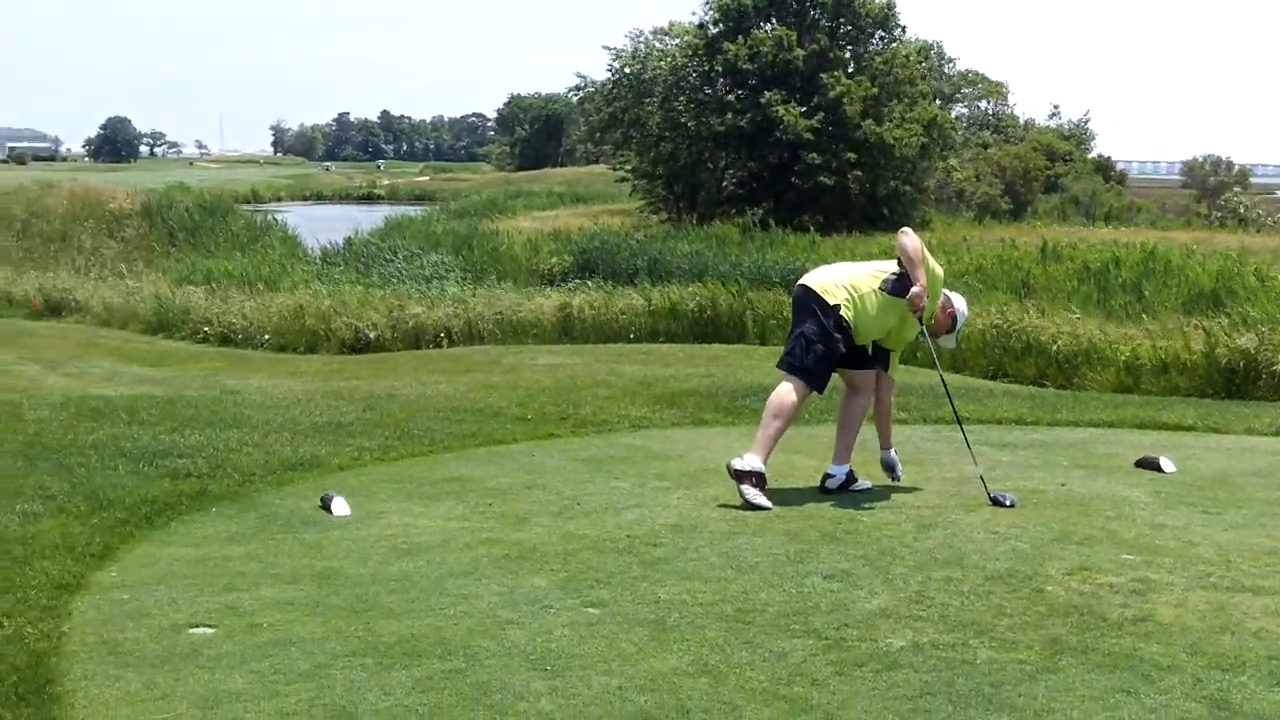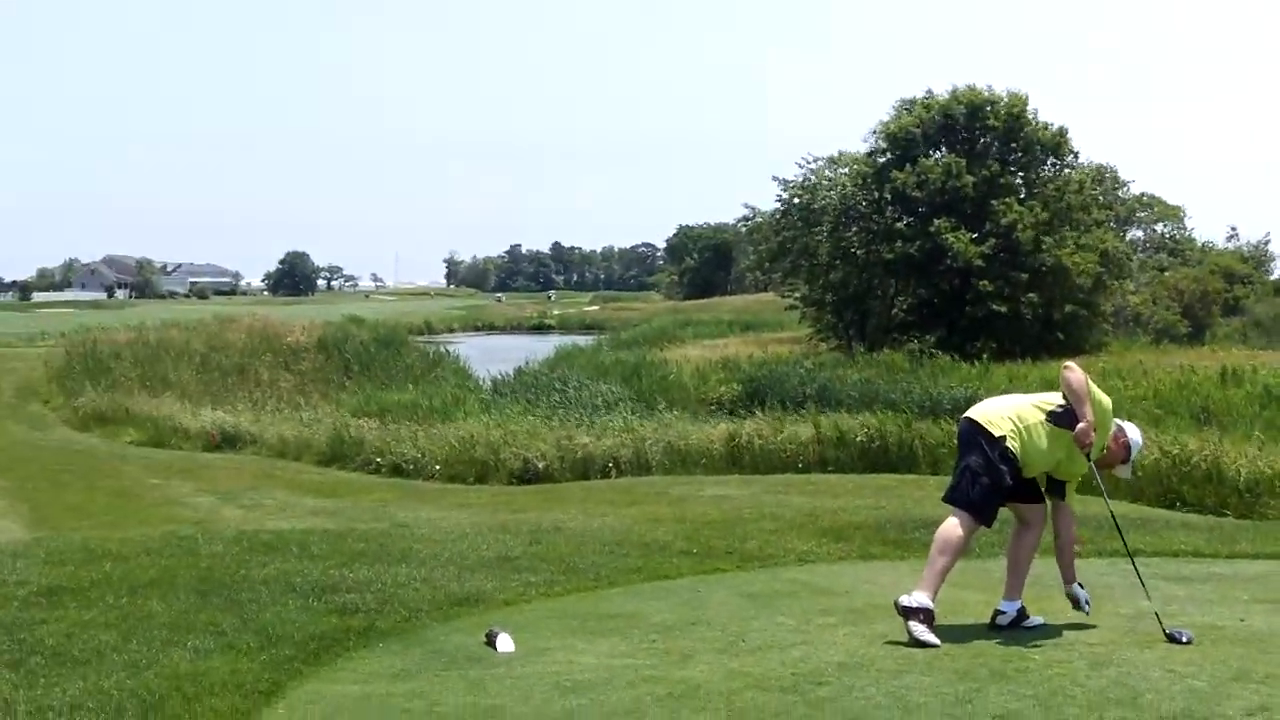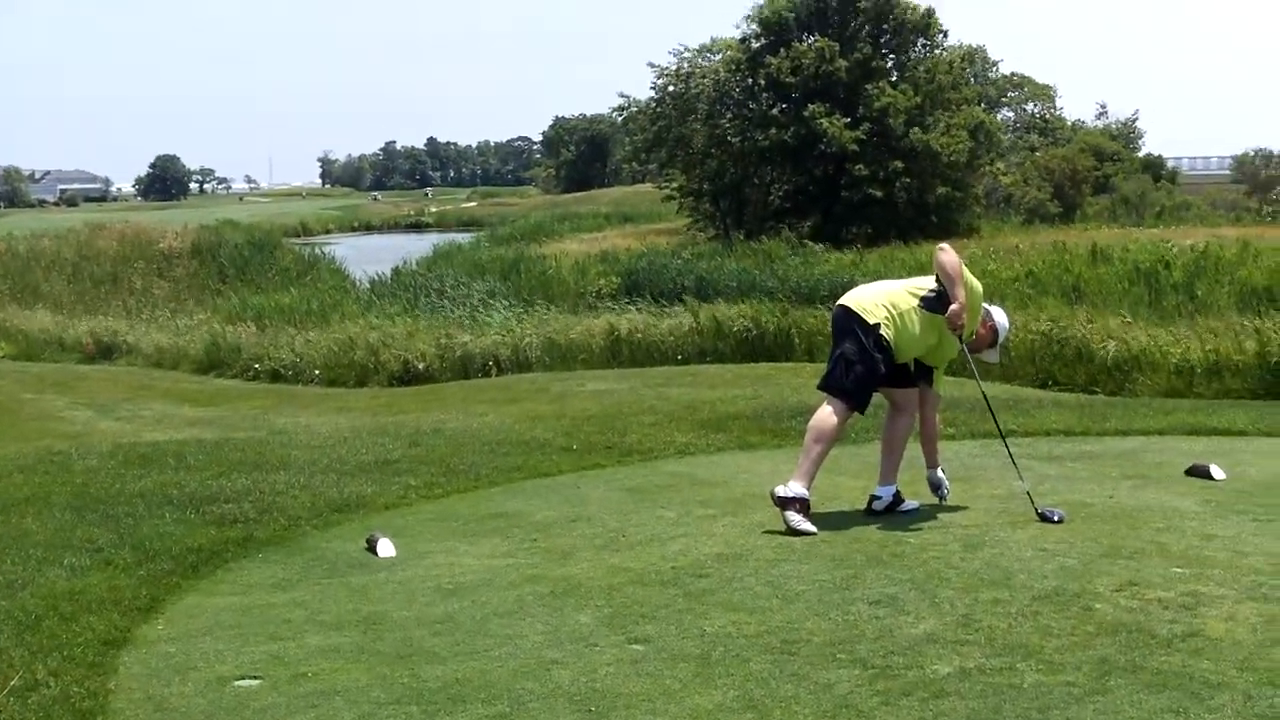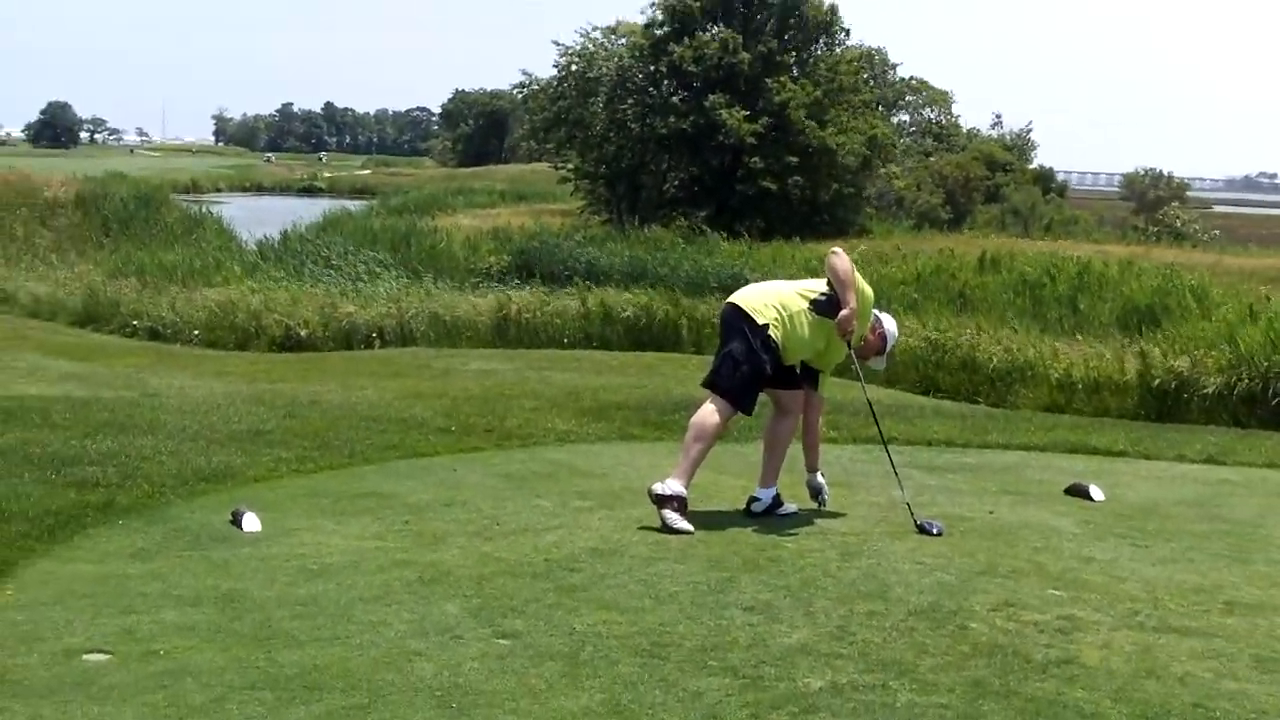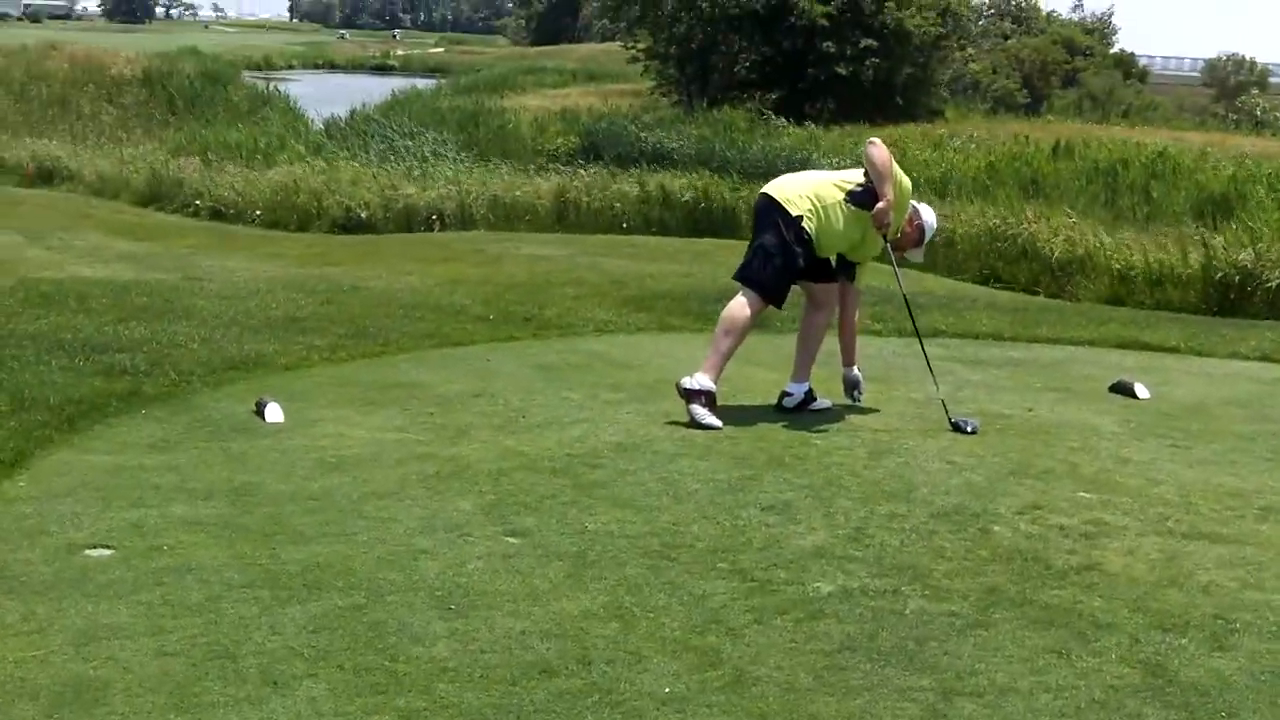
dt=1s
person 1, frame 1
left shoulder: (900, 332)
right shoulder: (934, 278)
left elbow: (883, 392)
right elbow: (905, 234)
left wrist: (887, 450)
right wrist: (920, 285)
right hip: (826, 296)
left knee: (863, 383)
right knee: (800, 383)
left ankle: (838, 473)
right ankle: (750, 467)
person 1, frame 2
left shoulder: (1073, 464)
right shoulder: (1102, 410)
left elbow: (1064, 525)
right elbow: (1069, 369)
left wrist: (1071, 584)
right wrist: (1086, 421)
right hip: (992, 429)
left knee: (1034, 516)
right knee: (967, 517)
left ankle: (1009, 609)
right ankle: (918, 603)
person 1, frame 3
left shoulder: (943, 347)
right shoulder: (973, 293)
left elbow: (927, 410)
right elbow: (943, 251)
left wrist: (934, 469)
right wrist: (958, 302)
right hip: (866, 316)
left knee: (907, 402)
right knee: (841, 404)
left ankle: (885, 494)
right ankle: (794, 492)
person 1, frame 4
left shoulder: (830, 352)
right shoulder: (864, 300)
left elbow: (811, 415)
right elbow: (836, 255)
left wrist: (813, 473)
right wrist: (849, 308)
right hip: (756, 316)
left knee: (792, 404)
right knee: (724, 404)
left ankle: (764, 496)
right ankle: (672, 491)
person 1, frame 5
left shoulder: (866, 244)
right shoulder: (901, 189)
left elbow: (847, 310)
right elbow: (874, 145)
left wrist: (850, 368)
right wrist: (886, 200)
right hip: (790, 207)
left knee: (826, 298)
right knee: (755, 297)
left ankle: (797, 392)
right ankle: (701, 385)
